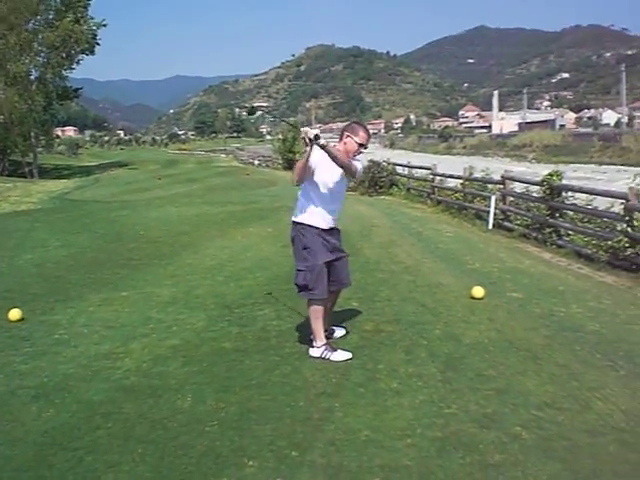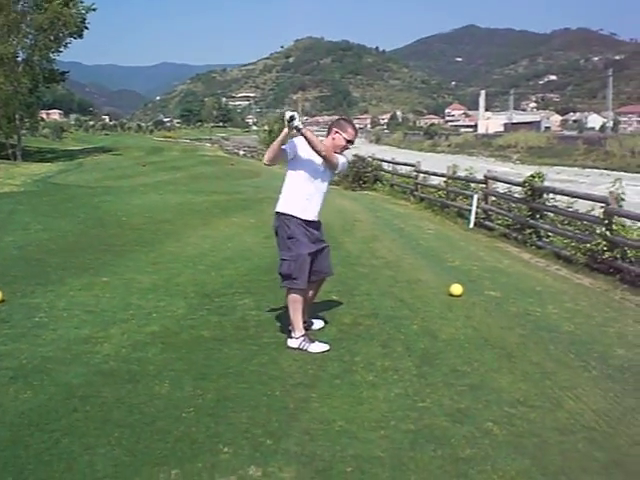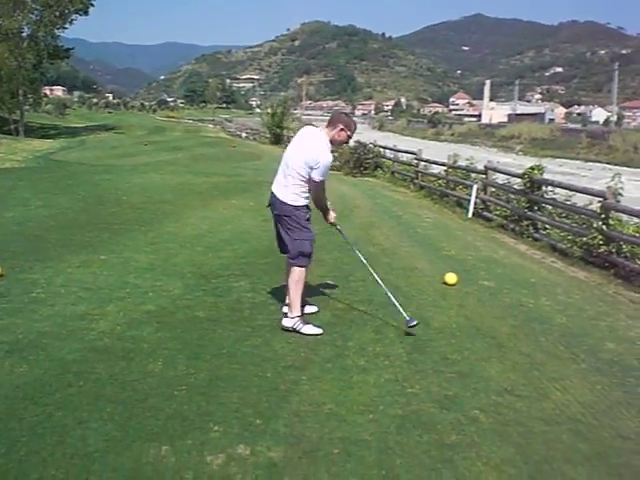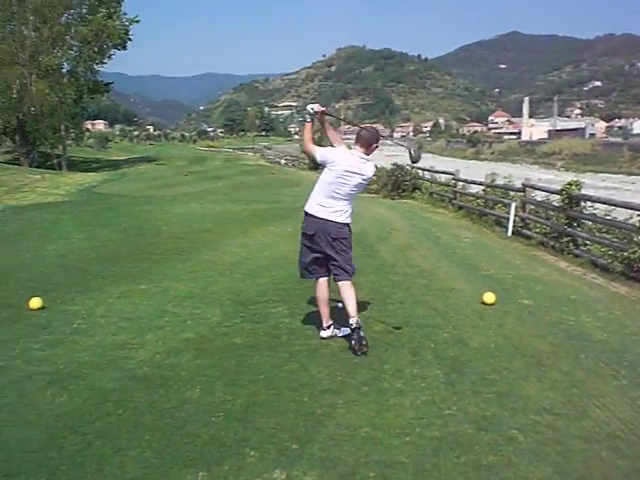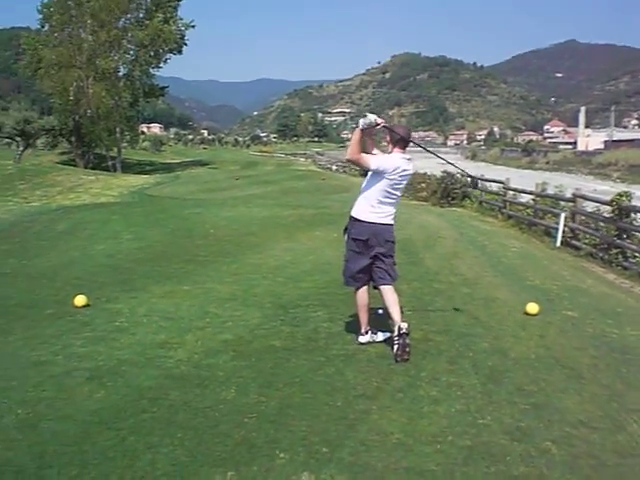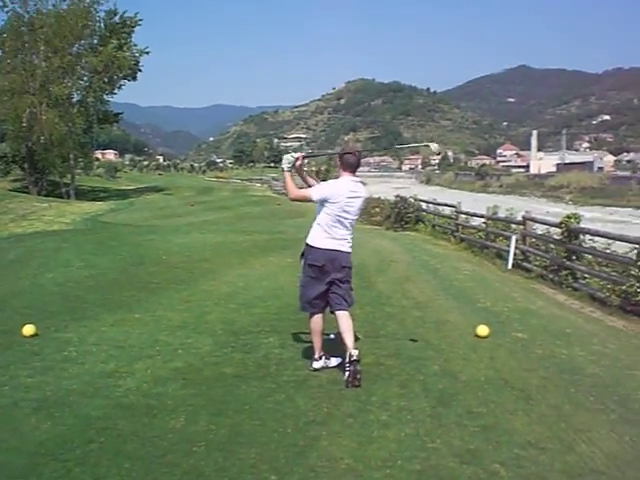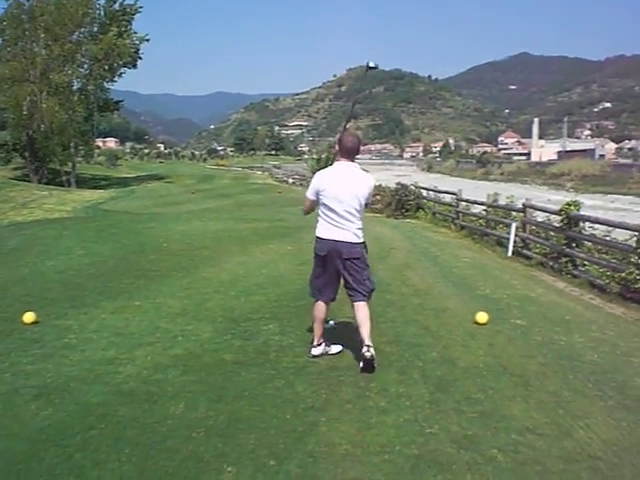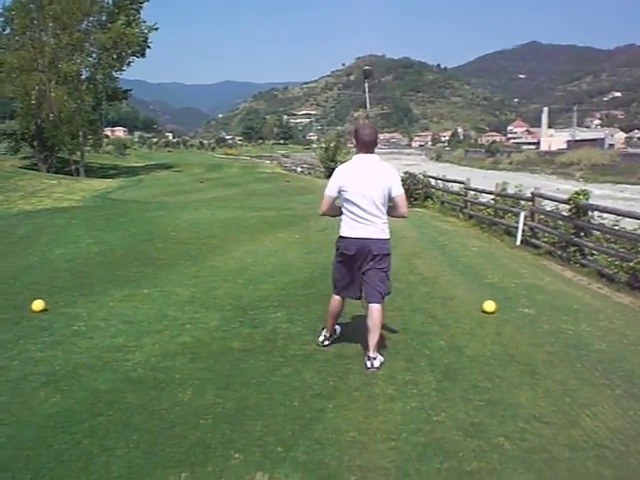
dt=0.3s
person 1, frame 1
left shoulder: (357, 166)
right shoulder: (313, 154)
left elbow: (345, 164)
right elbow: (298, 179)
left wrist: (324, 145)
right wrist: (308, 147)
left hip: (330, 230)
right hip: (307, 228)
left knee: (337, 282)
right knee: (317, 288)
left ankle: (324, 328)
right ankle: (319, 344)
person 1, frame 2
left shoulder: (339, 161)
right shoulder: (298, 144)
left elbow: (324, 153)
right elbow: (268, 160)
left wrist: (302, 129)
right wrist: (287, 132)
left hip: (312, 222)
right hip: (290, 219)
left knee: (319, 273)
right knee: (297, 278)
left ankle: (302, 319)
right ankle: (297, 335)
person 1, frame 3
left shoulder: (308, 130)
right shoulder: (323, 156)
right elbow: (316, 191)
left wrist: (325, 205)
right wrist: (327, 211)
left hip: (278, 197)
right hip: (292, 206)
left knee: (294, 253)
right knee: (301, 258)
left ankle: (292, 303)
right ankle: (293, 316)
person 1, frame 4
left shoulder: (336, 156)
right shoulder: (369, 169)
left elbow: (307, 147)
right elbow: (340, 145)
left wrist: (312, 118)
right wrist: (322, 118)
left hip: (313, 220)
right hip: (338, 226)
left knee: (321, 274)
right knee: (343, 276)
left ankle: (326, 325)
right ankle: (353, 319)
person 1, frame 5
left shoulder: (389, 163)
right shoulder: (406, 164)
left elbow: (352, 156)
right elbow: (371, 151)
left wrist: (364, 127)
right wrist: (367, 129)
left hip: (362, 226)
right hip: (384, 229)
left knee: (360, 282)
right knee: (385, 282)
left ankle: (365, 331)
right ankle: (399, 326)
person 1, frame 6
left shoulder: (335, 187)
right shoulder: (360, 191)
left elbow: (294, 194)
left wrist: (287, 169)
right wrist: (301, 170)
left hip: (318, 253)
right hip: (342, 255)
left knee: (316, 308)
right knee: (341, 307)
left ankle: (319, 357)
right ankle: (351, 352)
person 1, frame 7
left shoulder: (321, 177)
right shoulder: (366, 179)
left elbow: (307, 209)
left hip: (325, 243)
right hip: (353, 245)
left knee: (321, 296)
right knee: (360, 297)
left ankle: (318, 343)
right ankle: (367, 346)
person 1, frame 8
left shoulder: (342, 171)
right shoulder: (389, 171)
left elbow: (325, 210)
right elbow: (402, 212)
left hip: (349, 240)
right hip: (379, 242)
left knee: (340, 291)
right knee: (375, 299)
left ankle: (327, 334)
right ankle: (372, 354)
